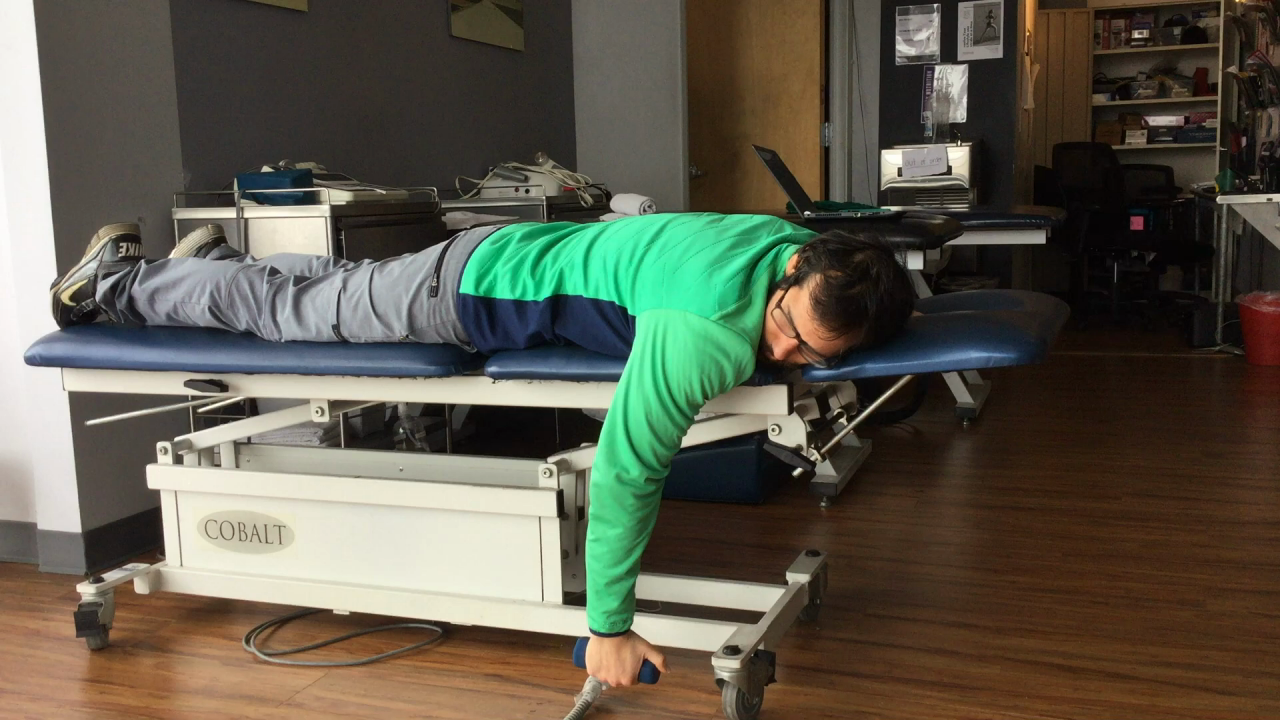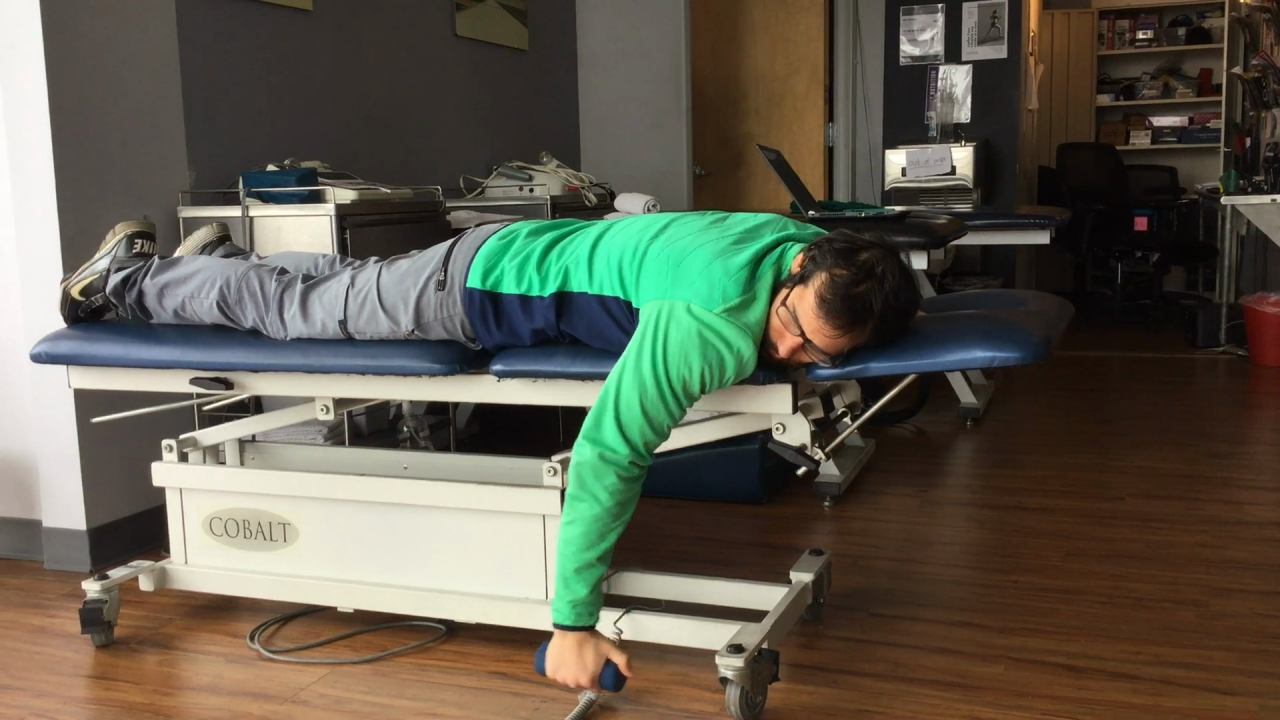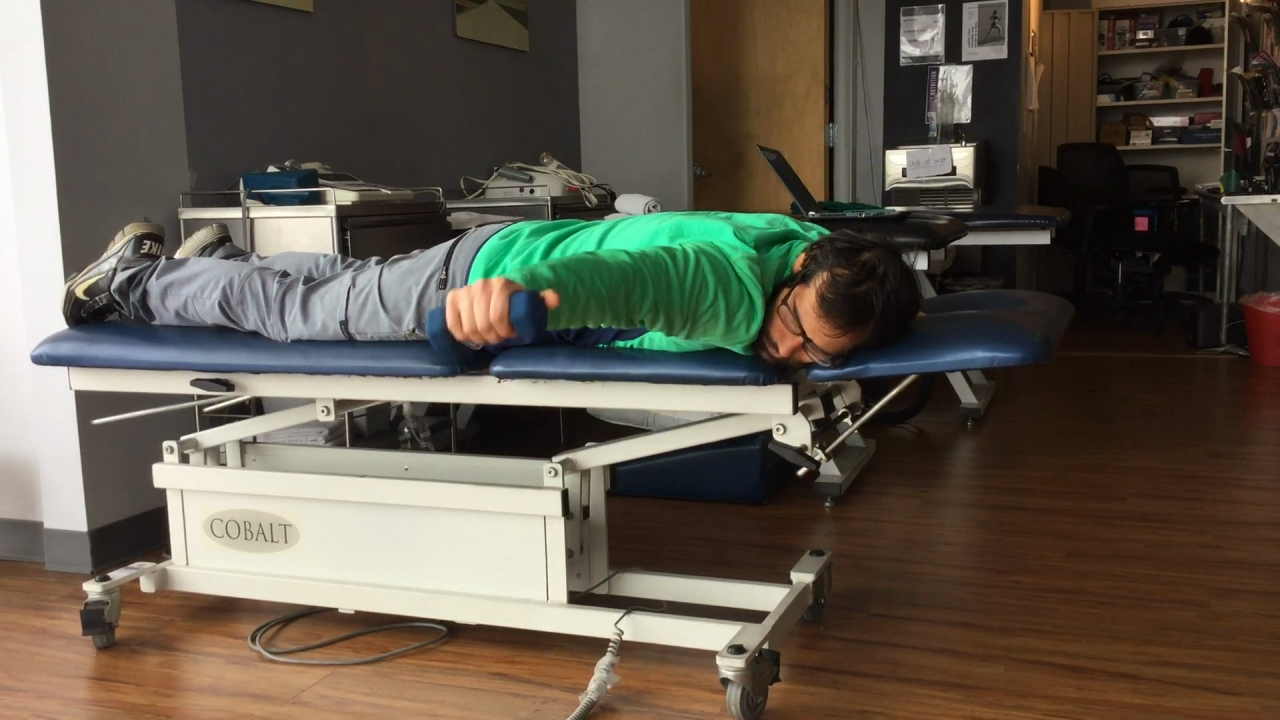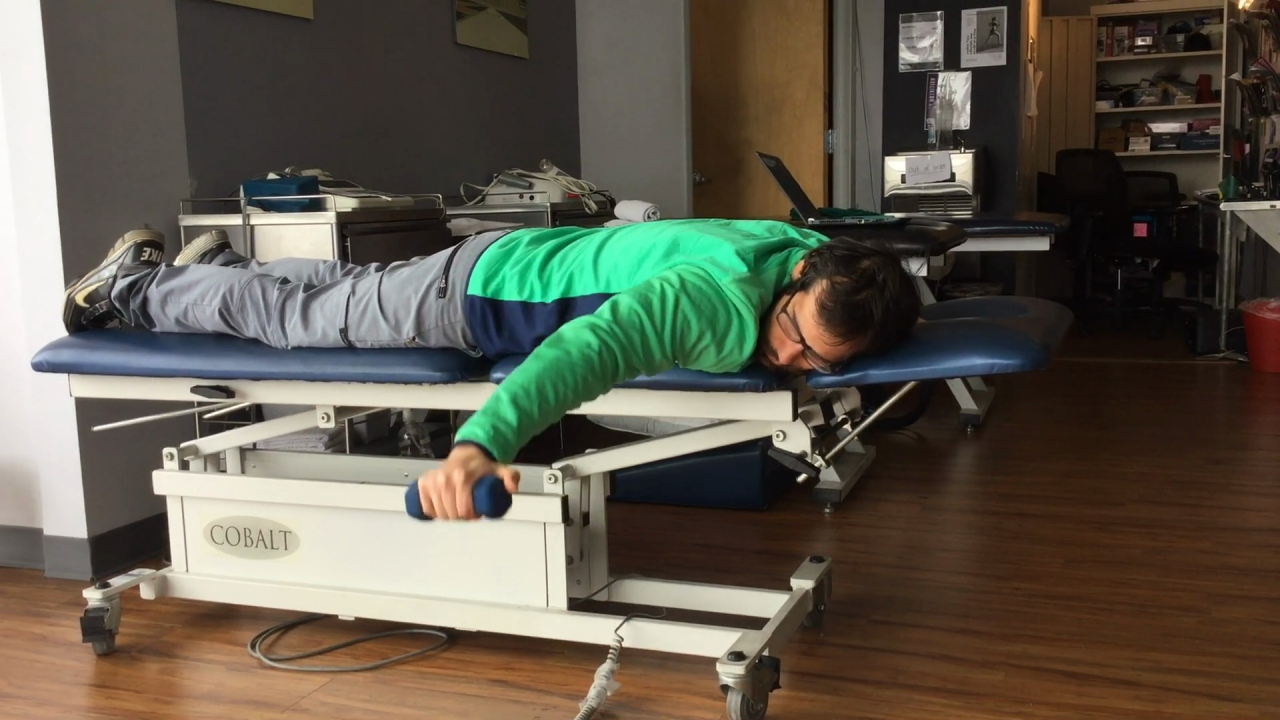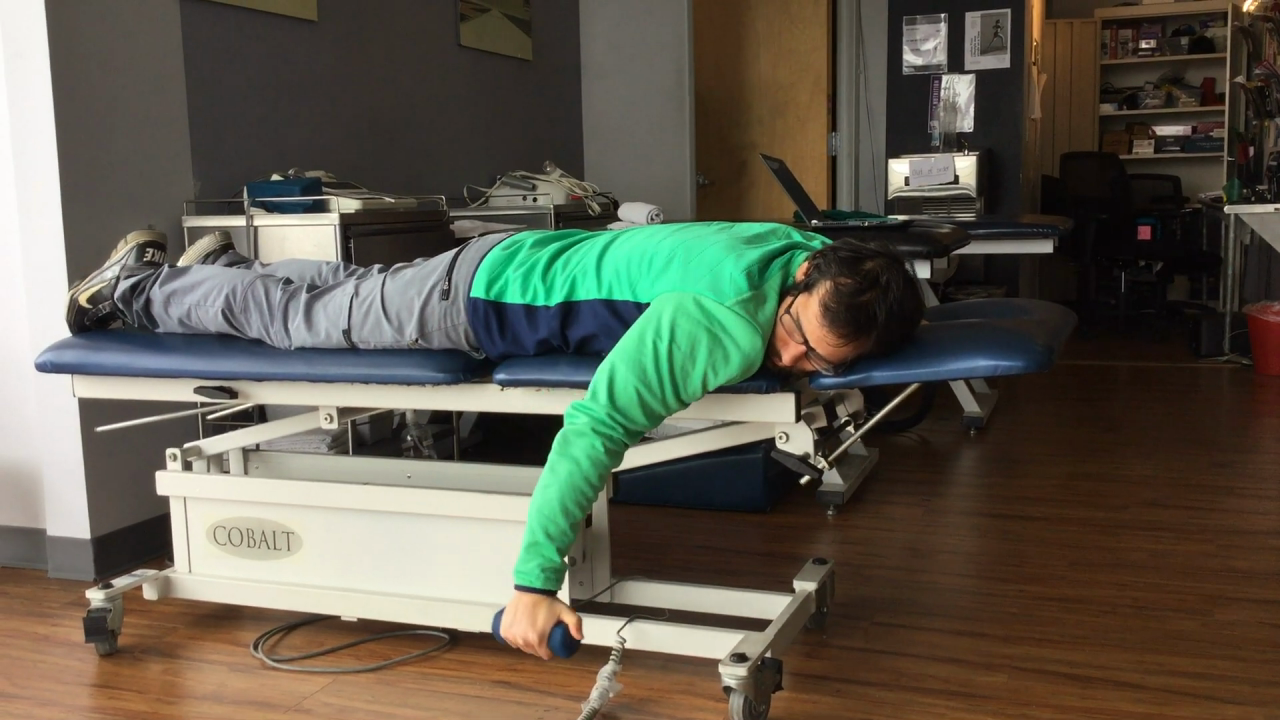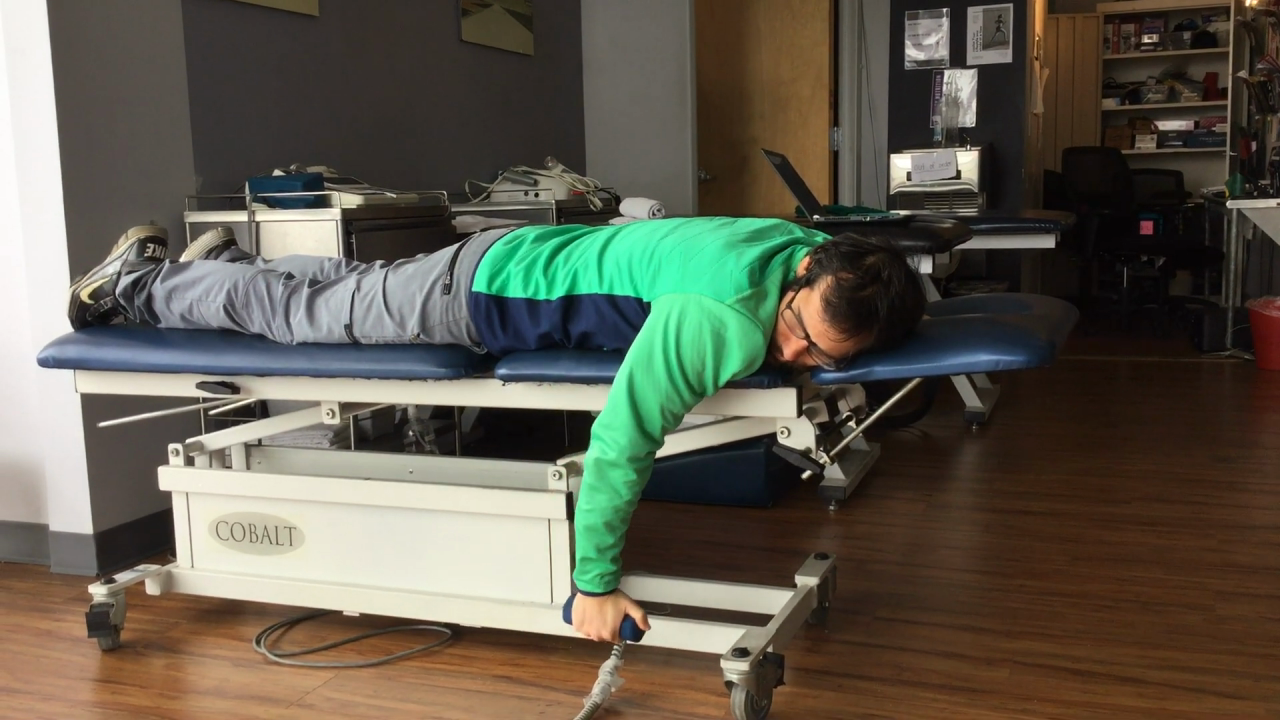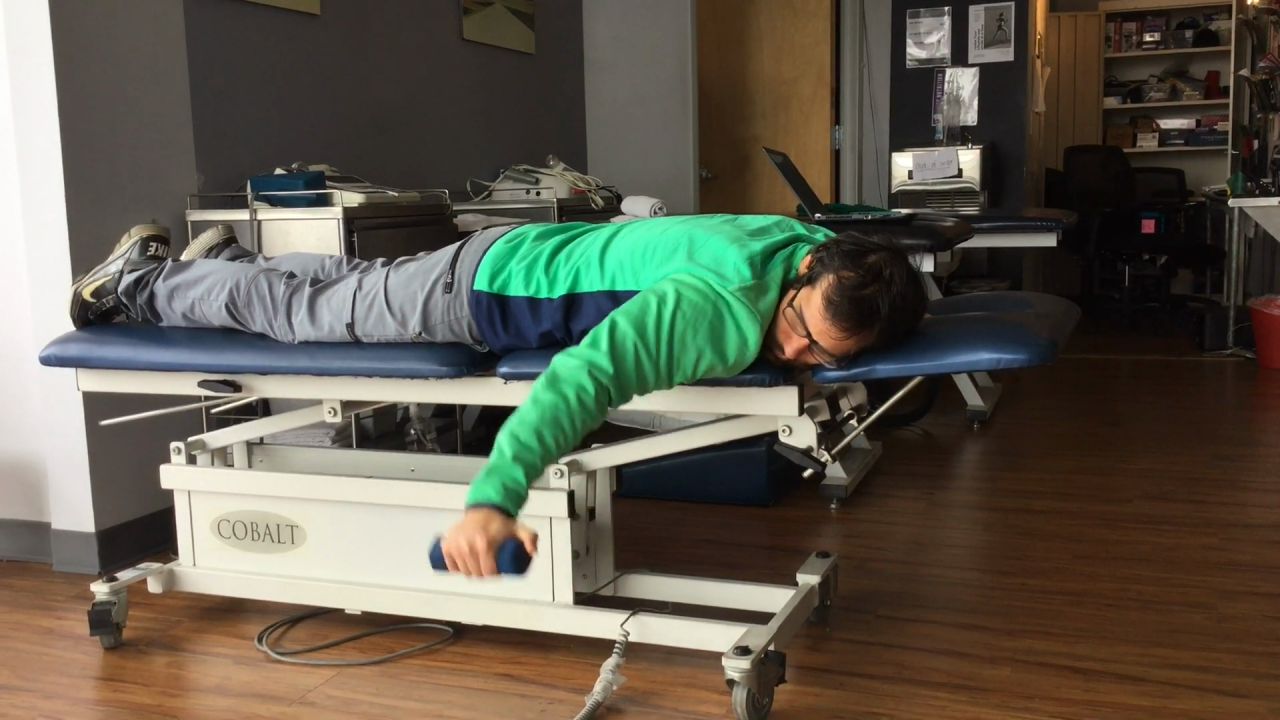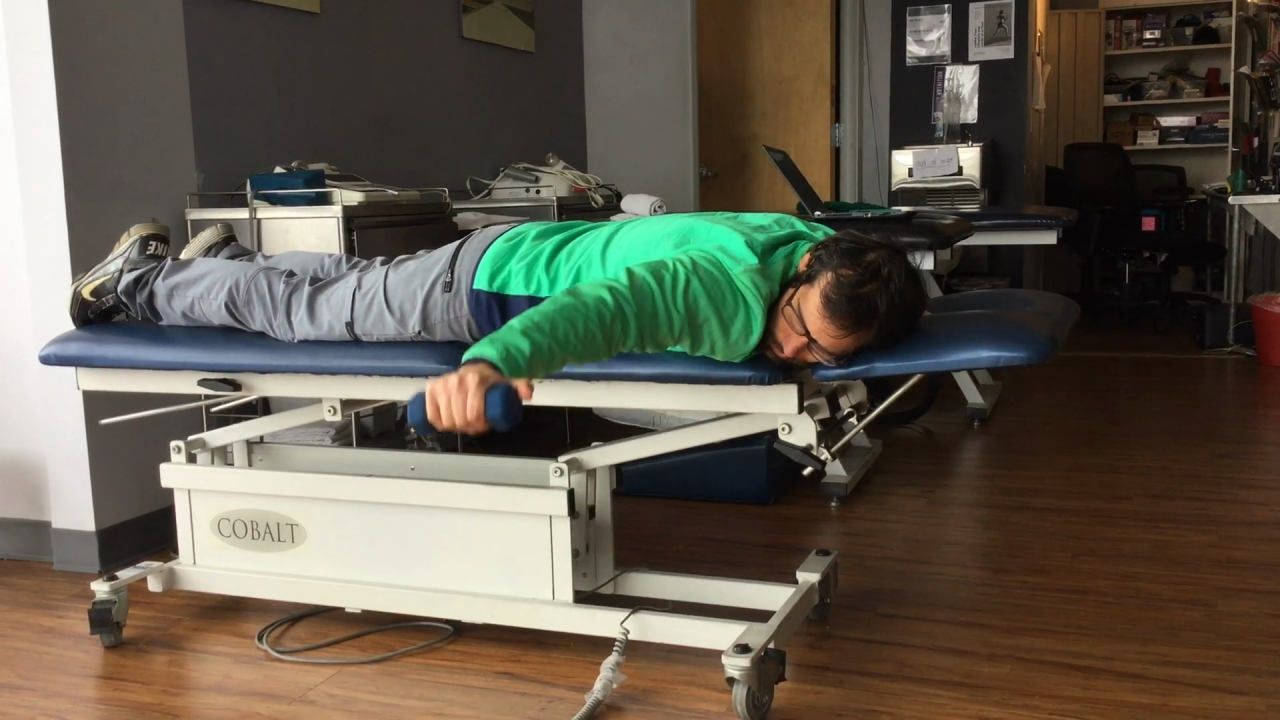
dt=0.7s
person 1, frame 1
left shoulder: (807, 241)
right shoulder: (708, 327)
right elbow: (624, 463)
right wrist: (608, 624)
left hip: (525, 251)
right hip: (481, 292)
left knee: (328, 284)
right knee: (279, 308)
left ankle: (216, 256)
right ankle: (116, 279)
person 1, frame 2
left shoulder: (818, 245)
right shoulder: (713, 318)
right elbow: (609, 449)
left wrist: (827, 354)
right wrist: (572, 618)
left hip: (533, 248)
right hip: (491, 288)
left knee: (338, 286)
right knee: (290, 305)
left ankle: (222, 254)
right ankle: (128, 277)
person 1, frame 3
left shoulder: (809, 241)
right shoulder: (730, 284)
right elbow: (610, 276)
right wrist: (513, 290)
left hip: (525, 253)
right hip: (502, 270)
left knee: (337, 287)
right knee: (288, 310)
left ankle: (222, 256)
right ankle: (137, 280)
person 1, frame 4
left shoulder: (806, 242)
right shoulder: (723, 305)
right elbow: (590, 347)
left wrist: (826, 359)
right wrist: (478, 442)
left hip: (531, 256)
right hip: (488, 294)
left knee: (334, 294)
right knee: (294, 315)
left ankle: (222, 259)
right ankle: (137, 288)
person 1, frame 5
left shoulder: (815, 248)
right shoulder: (720, 322)
right elbow: (592, 427)
left wrist: (852, 349)
right wrist: (534, 582)
left hip: (532, 256)
right hip: (488, 300)
left knee: (352, 287)
right knee: (291, 316)
left ankle: (224, 263)
right ankle: (137, 286)
person 1, frame 6
left shoulder: (817, 246)
right shoulder: (725, 319)
right elbow: (619, 438)
left wrist: (824, 353)
right wrist: (593, 584)
left hip: (533, 251)
right hip: (490, 294)
left knee: (353, 283)
right knee: (296, 312)
left ankle: (227, 258)
right ankle: (139, 283)
person 1, frame 7
left shoulder: (815, 234)
right shoulder: (725, 313)
right elbow: (590, 373)
right wrist: (492, 496)
left hip: (534, 258)
right hip: (496, 292)
left knee: (358, 280)
right knee: (302, 314)
left ankle: (225, 259)
right ankle: (144, 285)
person 1, frame 8
left shoulder: (812, 235)
right shoulder: (732, 296)
right elbow: (600, 307)
left wrist: (826, 350)
right wrist: (486, 364)
left hip: (537, 247)
right hip: (494, 285)
left knee: (339, 290)
right knee: (298, 308)
left ankle: (228, 255)
right ankle: (146, 282)
